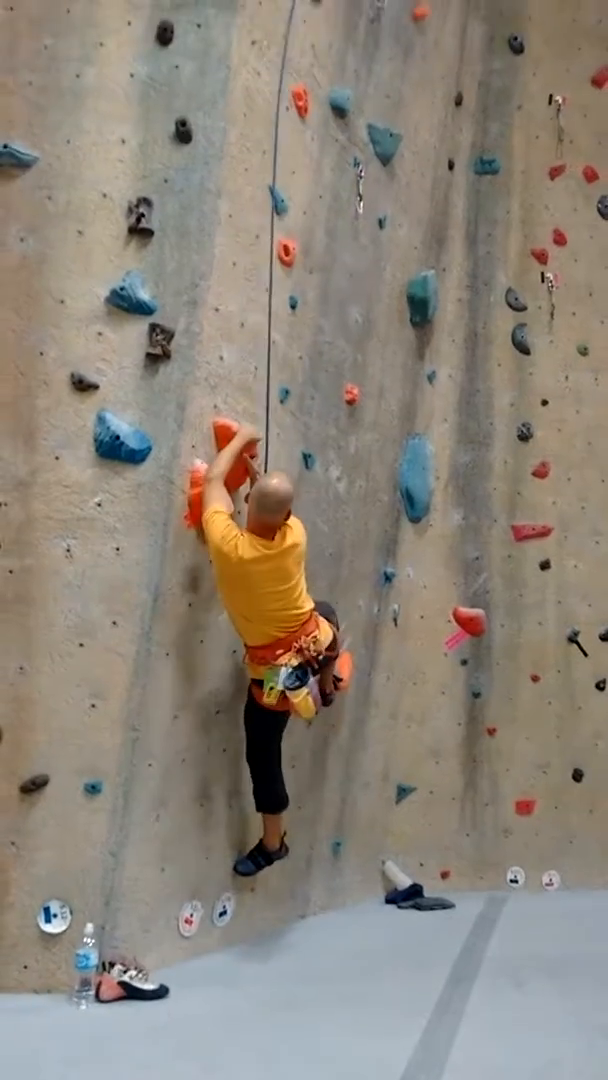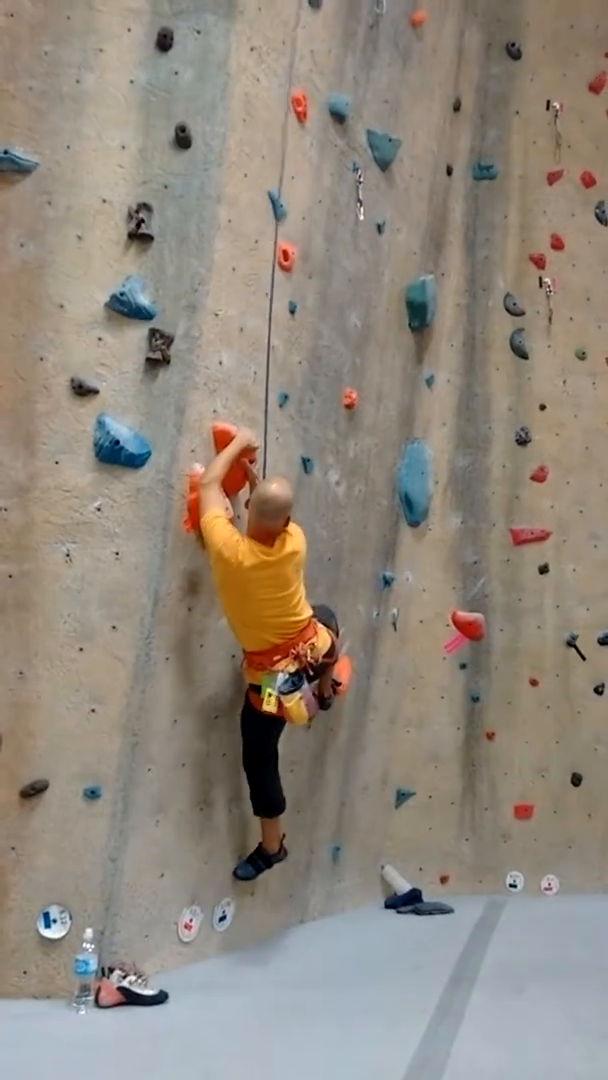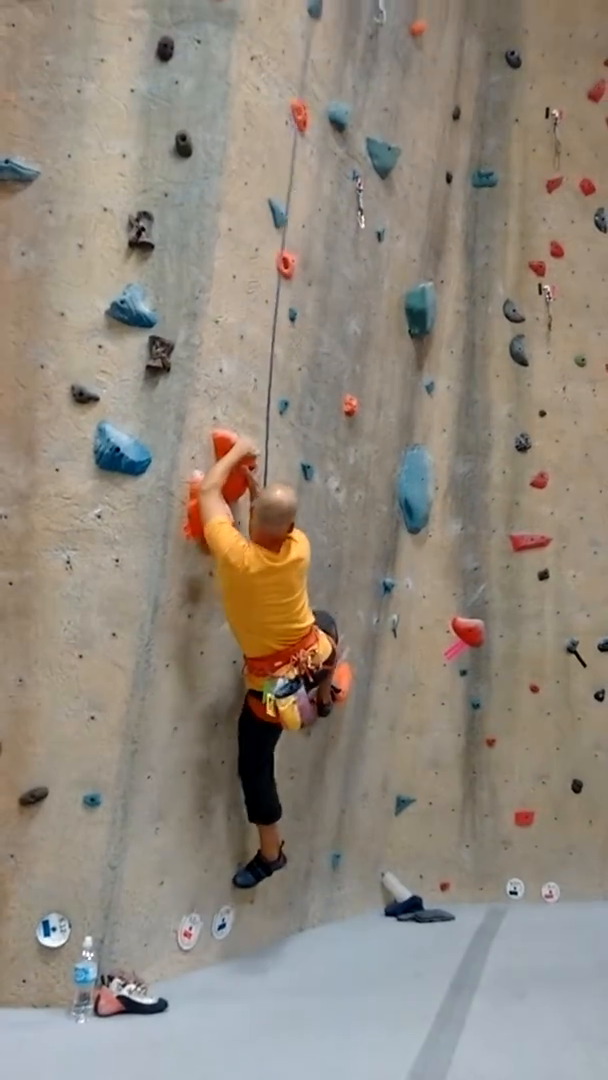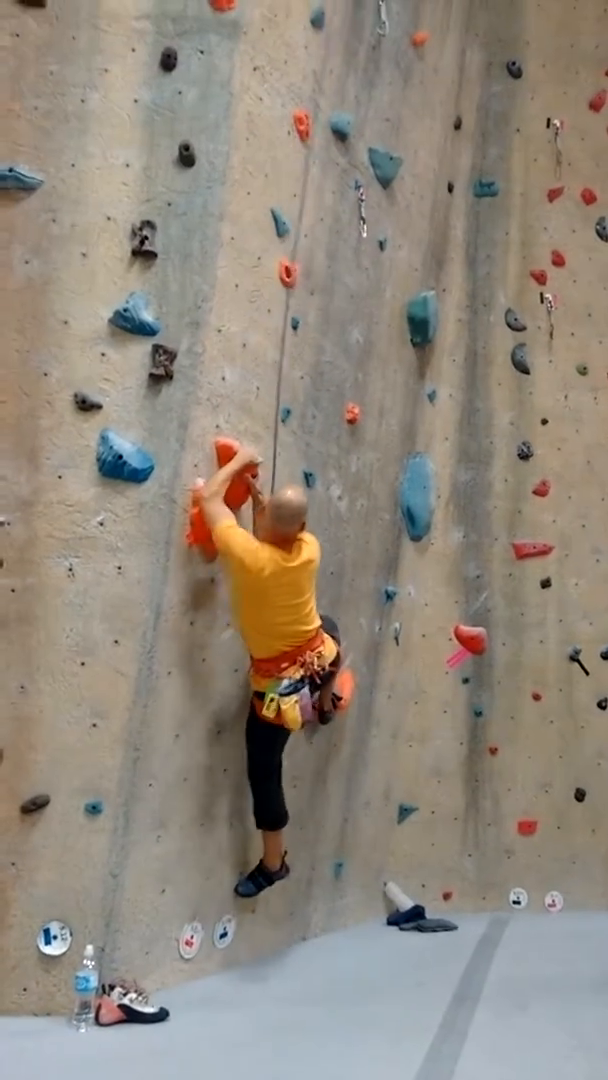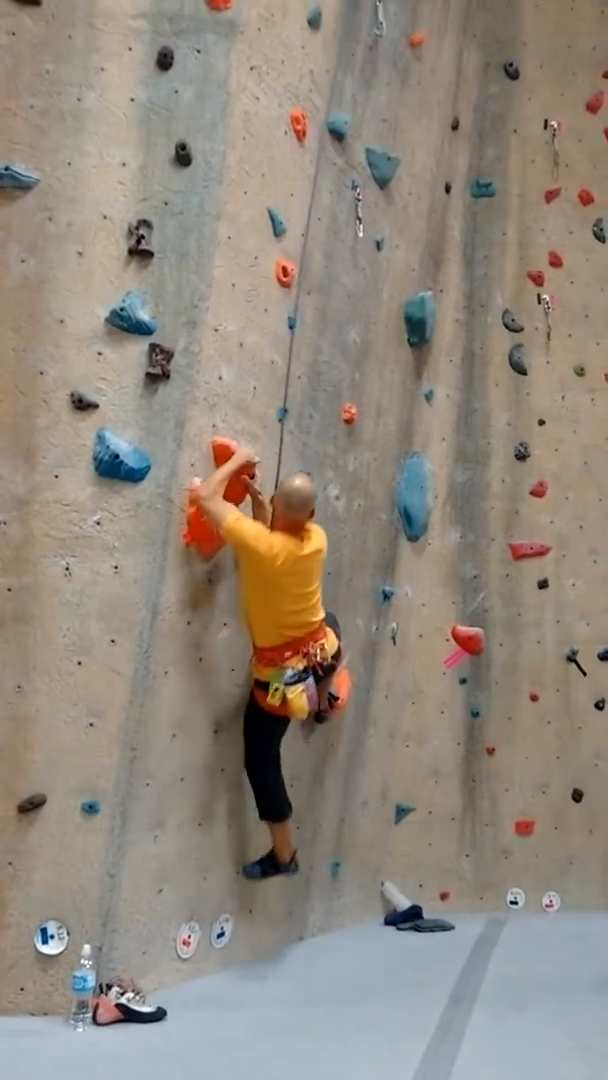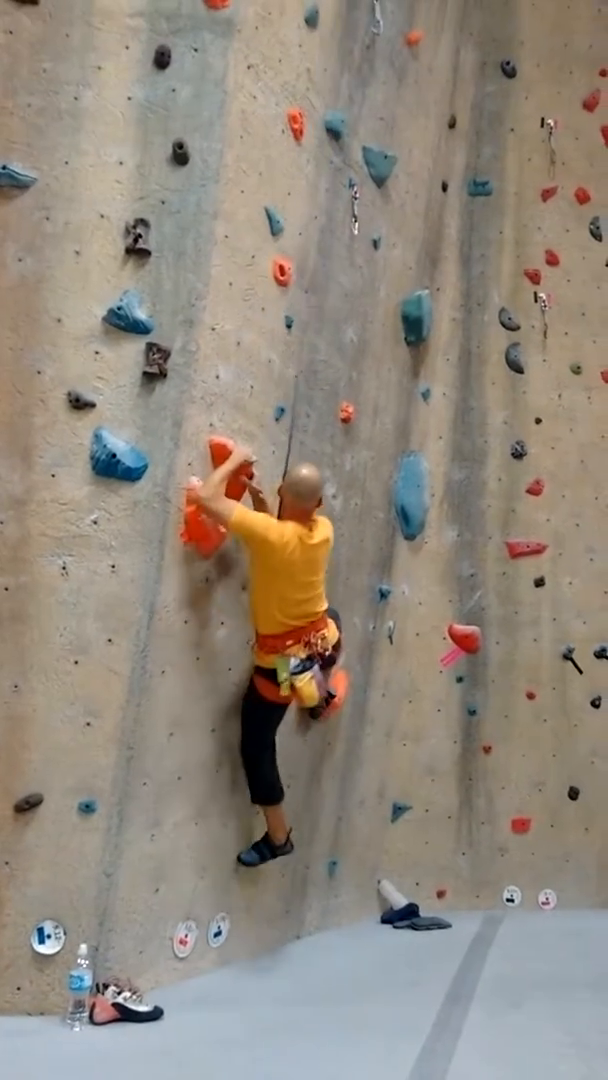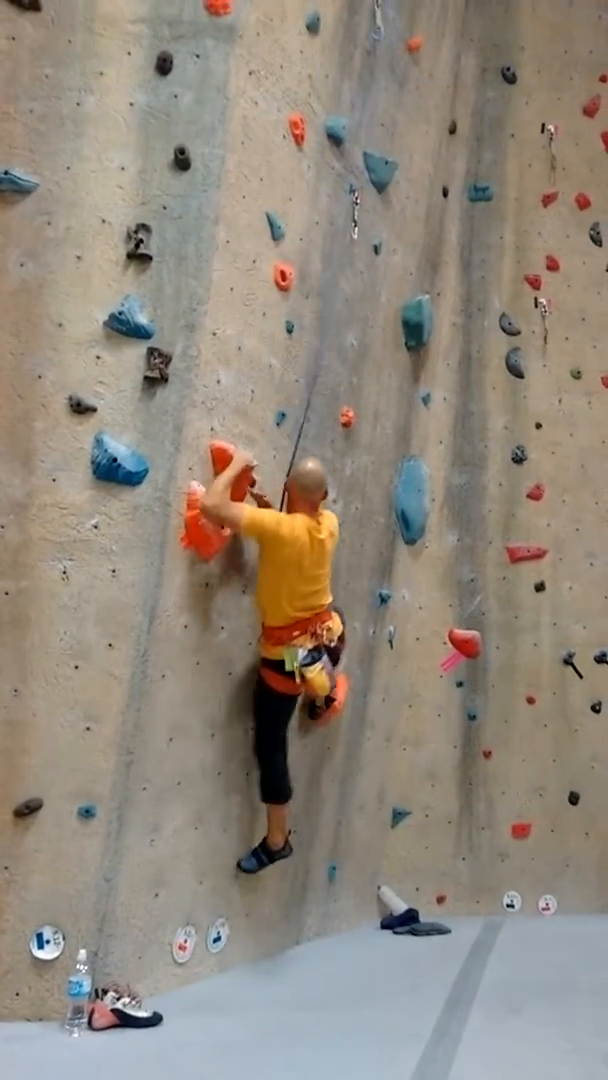
dt=0.1s
person 1, frame 1
left shoulder: (226, 546)
right shoulder: (294, 535)
left elbow: (214, 477)
left wrist: (242, 438)
right wrist: (259, 478)
left hip: (274, 667)
right hip: (316, 641)
left knee: (263, 756)
left ankle: (272, 844)
right ankle: (326, 686)
person 1, frame 2
left shoulder: (228, 550)
right shoulder: (295, 541)
left elbow: (209, 482)
left wrist: (238, 444)
right wrist: (256, 480)
left hip: (271, 672)
right hip: (314, 647)
left knee: (258, 759)
left ankle: (271, 847)
right ankle: (325, 689)
person 1, frame 3
left shoulder: (233, 555)
right shoulder: (299, 548)
left elbow: (208, 490)
left wrist: (238, 452)
right wrist: (256, 487)
left hip: (271, 678)
right hip: (314, 654)
left knee: (254, 765)
left ankle: (270, 854)
right ankle: (324, 696)
person 1, frame 4
left shoulder: (246, 553)
right shoulder: (310, 550)
left elbow: (207, 495)
left wrist: (239, 461)
right wrist: (259, 504)
left hip: (276, 680)
right hip: (320, 658)
left knee: (263, 772)
left ankle: (271, 864)
right ankle: (326, 702)
person 1, frame 5
left shoulder: (256, 542)
right shoulder: (316, 540)
left elbow: (205, 495)
left wrist: (238, 461)
right wrist: (261, 503)
left hip: (279, 669)
right hip: (322, 650)
left knee: (261, 761)
left ankle: (282, 854)
right ankle: (322, 700)
person 1, frame 6
left shoulder: (268, 530)
right shoulder: (324, 529)
left elbow: (202, 496)
left wrist: (234, 462)
right wrist: (264, 507)
left hip: (280, 659)
right hip: (323, 642)
left knee: (256, 748)
left ankle: (278, 836)
right ankle: (321, 695)
person 1, frame 7
left shoulder: (278, 526)
right shoulder: (328, 523)
left elbow: (211, 504)
left wrist: (237, 466)
right wrist: (270, 510)
left hip: (286, 649)
right hip: (327, 634)
left knee: (269, 745)
left ankle: (276, 841)
right ankle: (323, 697)
